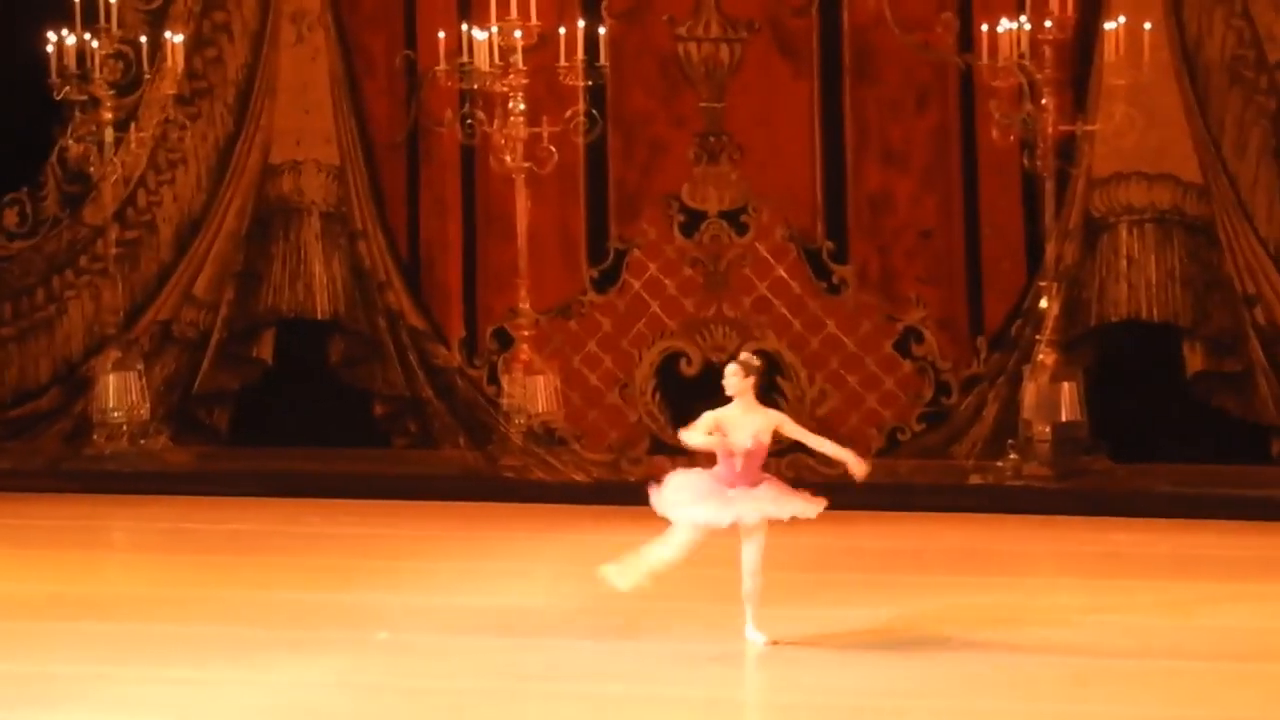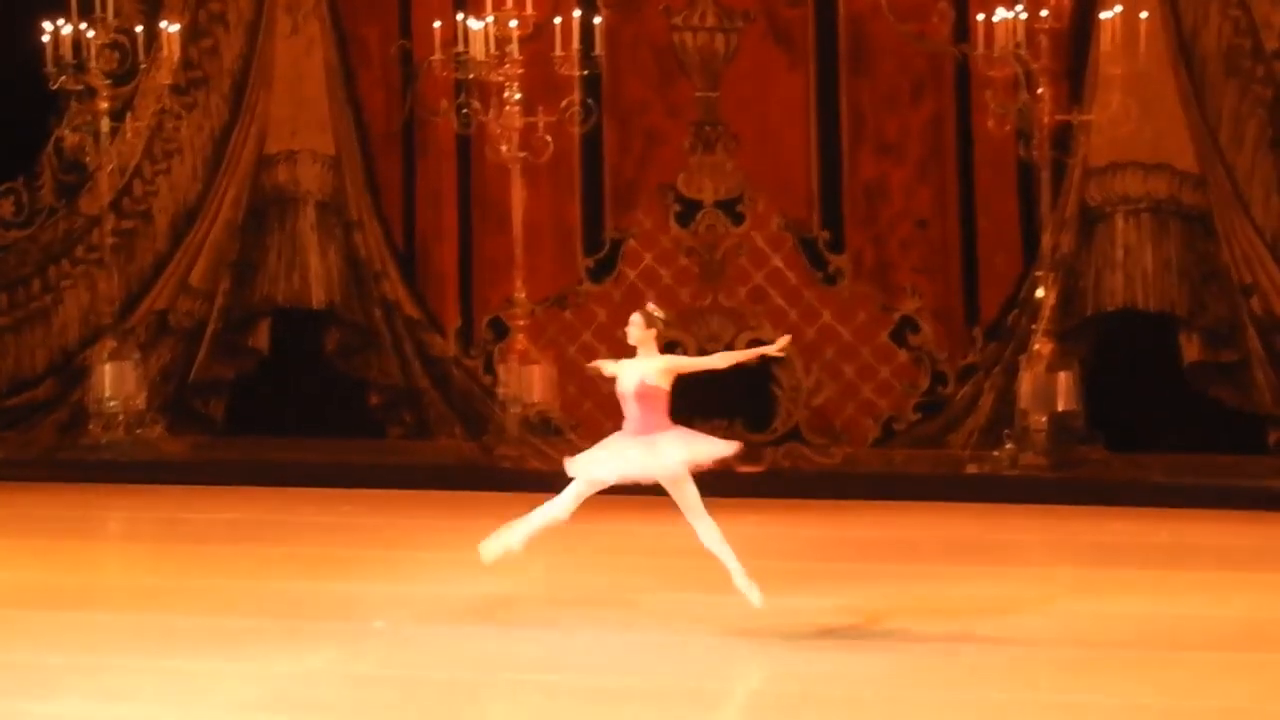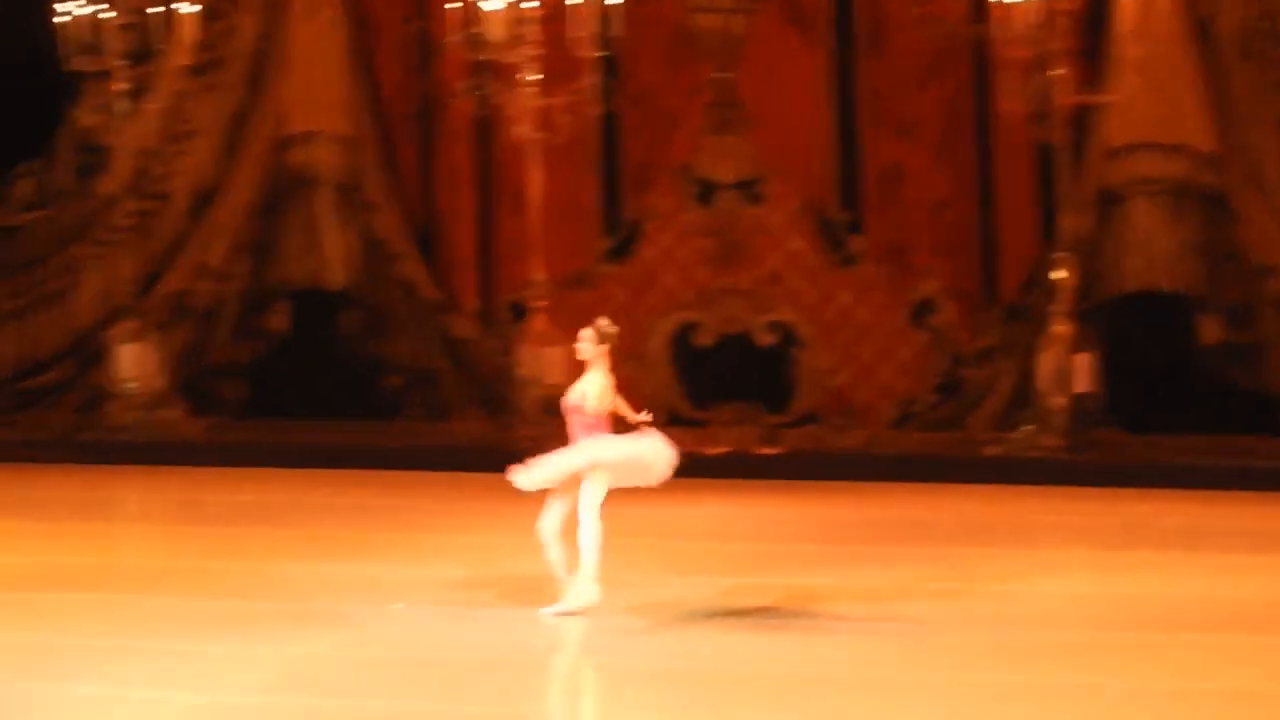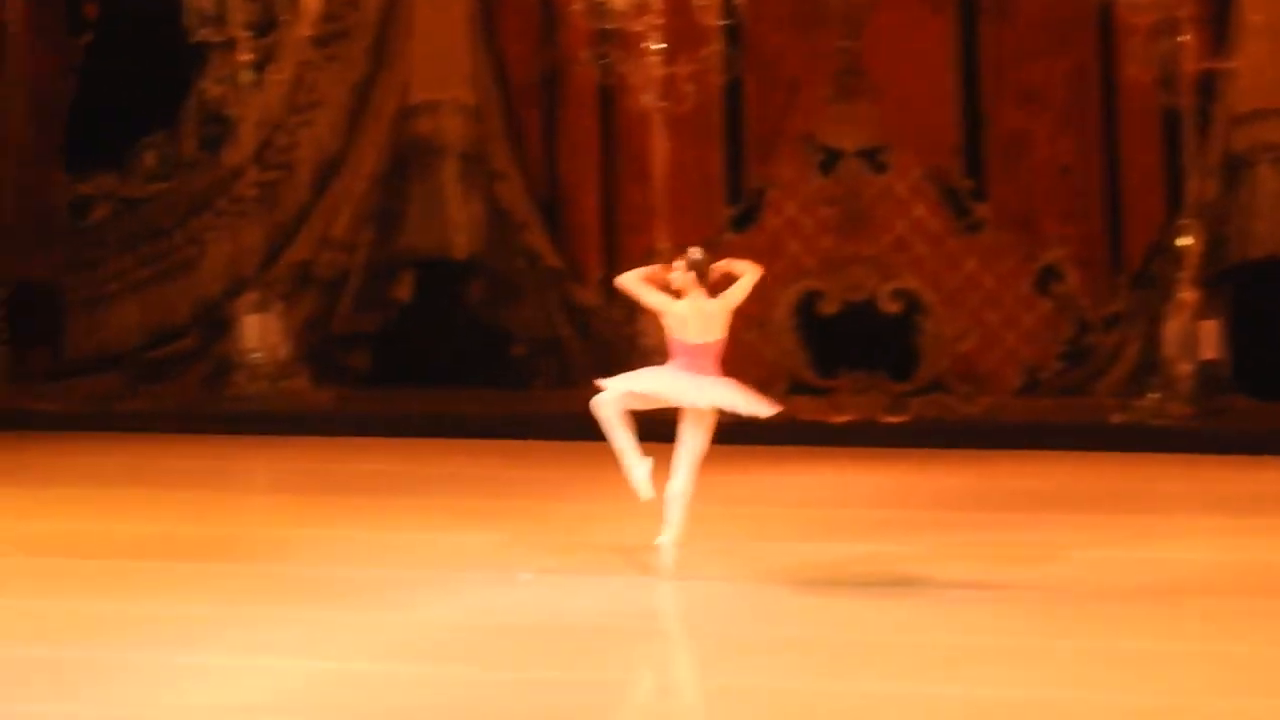
dt=0.3s
person 1, frame 1
left shoulder: (771, 418)
right shoulder: (719, 416)
left elbow: (812, 438)
right elbow: (687, 435)
left wrist: (849, 457)
right wrist: (715, 443)
left hip: (753, 496)
right hip: (715, 490)
left knee: (751, 567)
right knee: (678, 542)
left ankle: (751, 624)
right ankle: (631, 572)
person 1, frame 2
left shoulder: (666, 363)
right shoulder: (626, 366)
left elbow: (715, 360)
left wrist: (763, 349)
right wrist: (607, 364)
left hip: (663, 446)
right hip: (630, 446)
left knee: (696, 515)
right knee: (573, 493)
left ankle: (738, 575)
right ankle: (515, 535)
person 1, frame 3
left shoulder: (597, 380)
right shoulder: (598, 378)
left elbow: (599, 406)
right elbow: (618, 403)
right wrist: (633, 415)
left hip: (599, 453)
right hip: (580, 458)
left knee: (587, 512)
right knee: (547, 526)
left ankle: (587, 586)
right ankle: (572, 596)
person 1, frame 4
left shoulder: (674, 308)
right shoulder: (722, 306)
left elbow: (625, 280)
right elbow: (755, 271)
left wrist: (655, 271)
right wrist: (723, 266)
left hip: (677, 383)
right hip: (707, 389)
left knee: (604, 403)
right knee: (686, 467)
left ankle: (636, 464)
right ankle: (671, 534)
